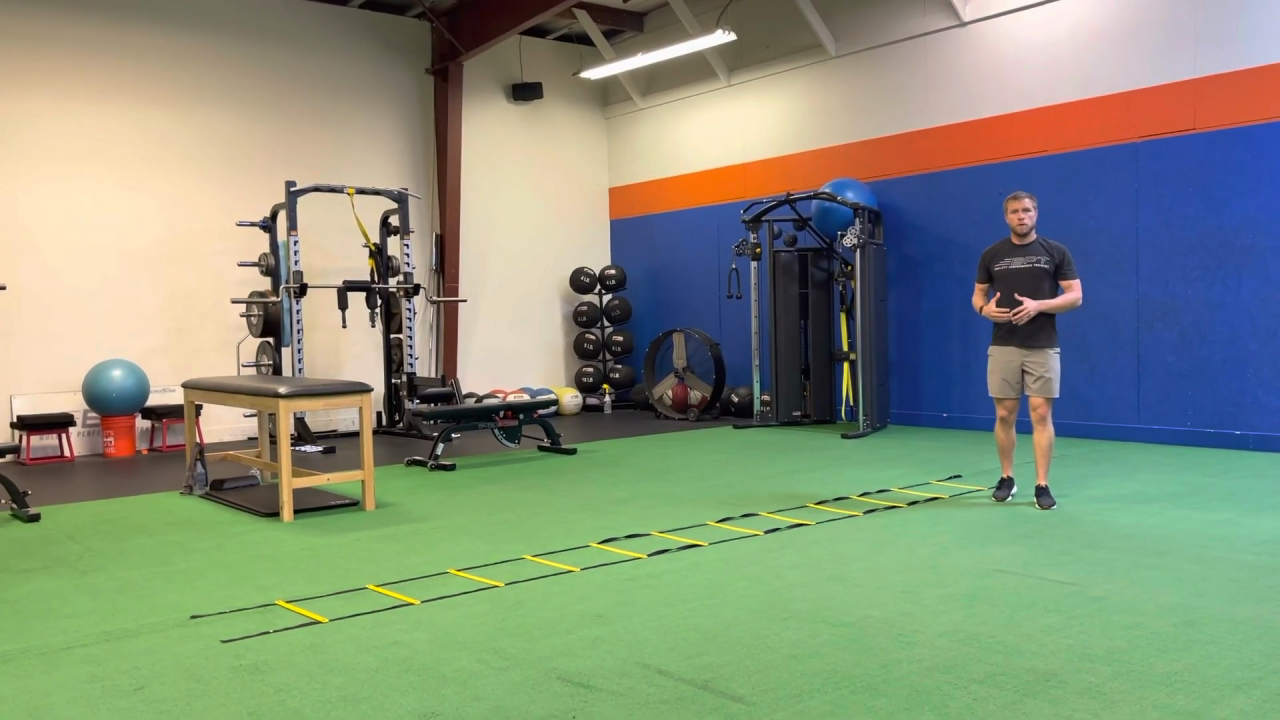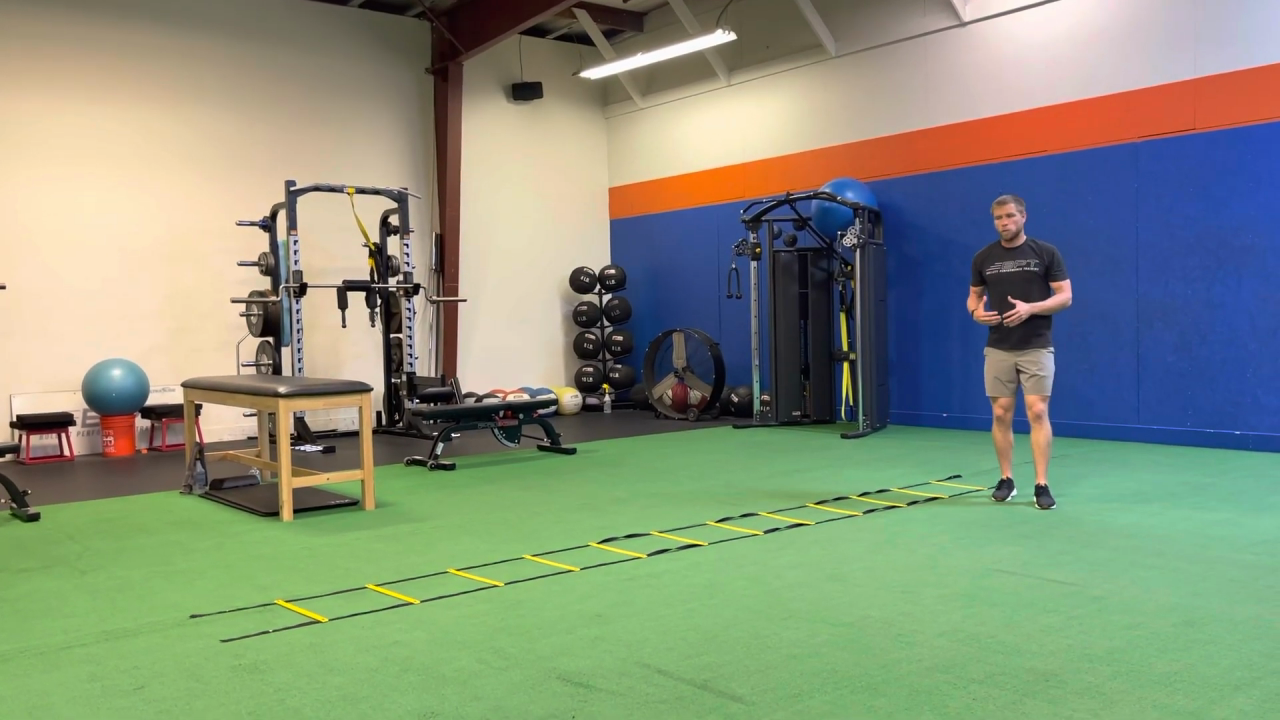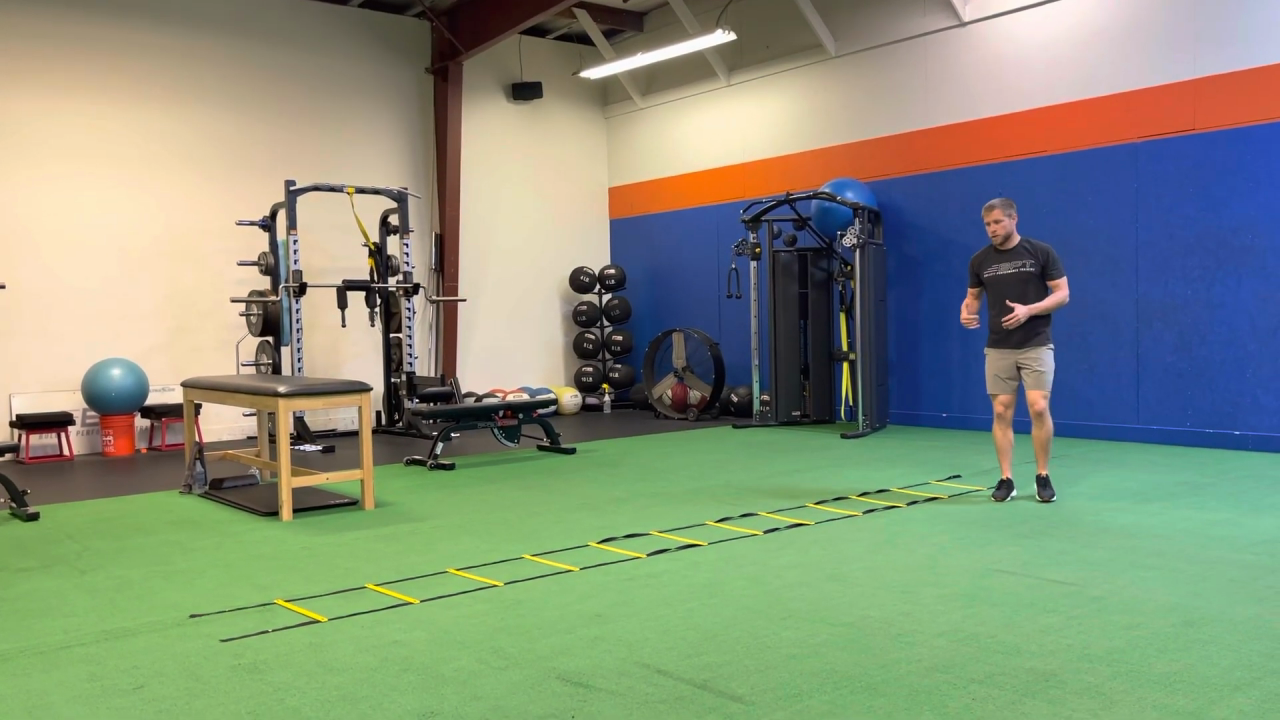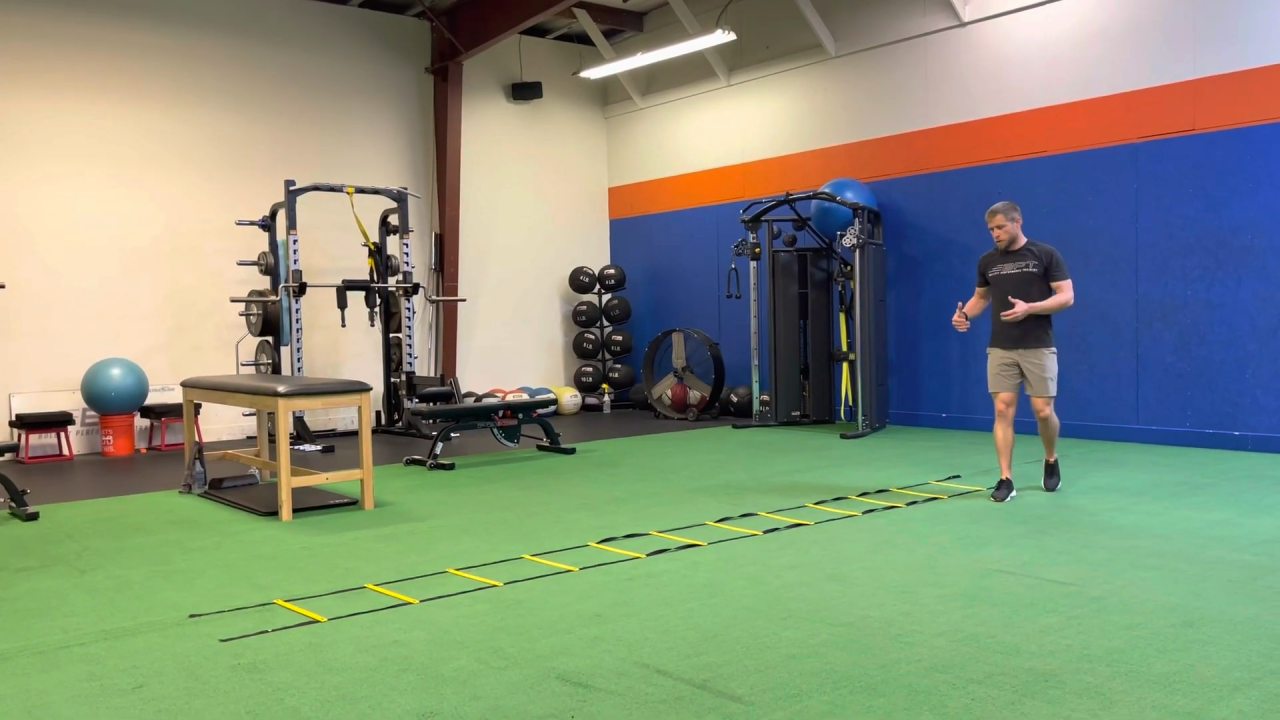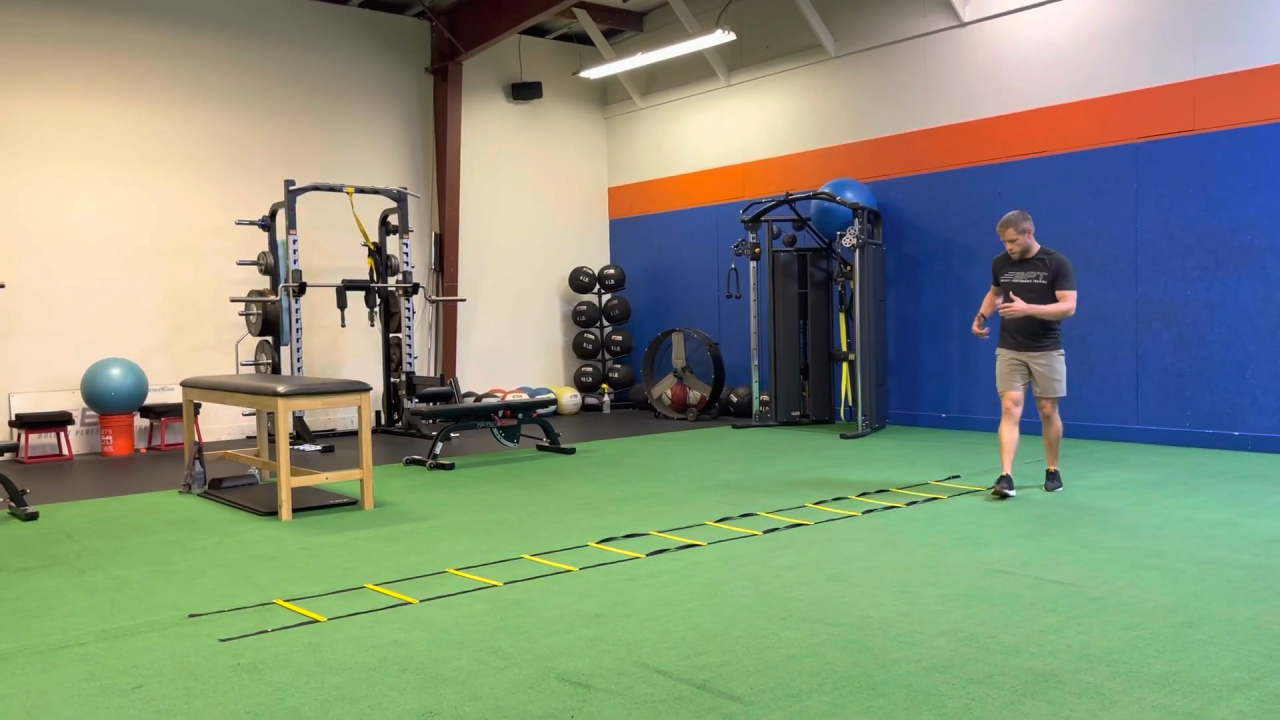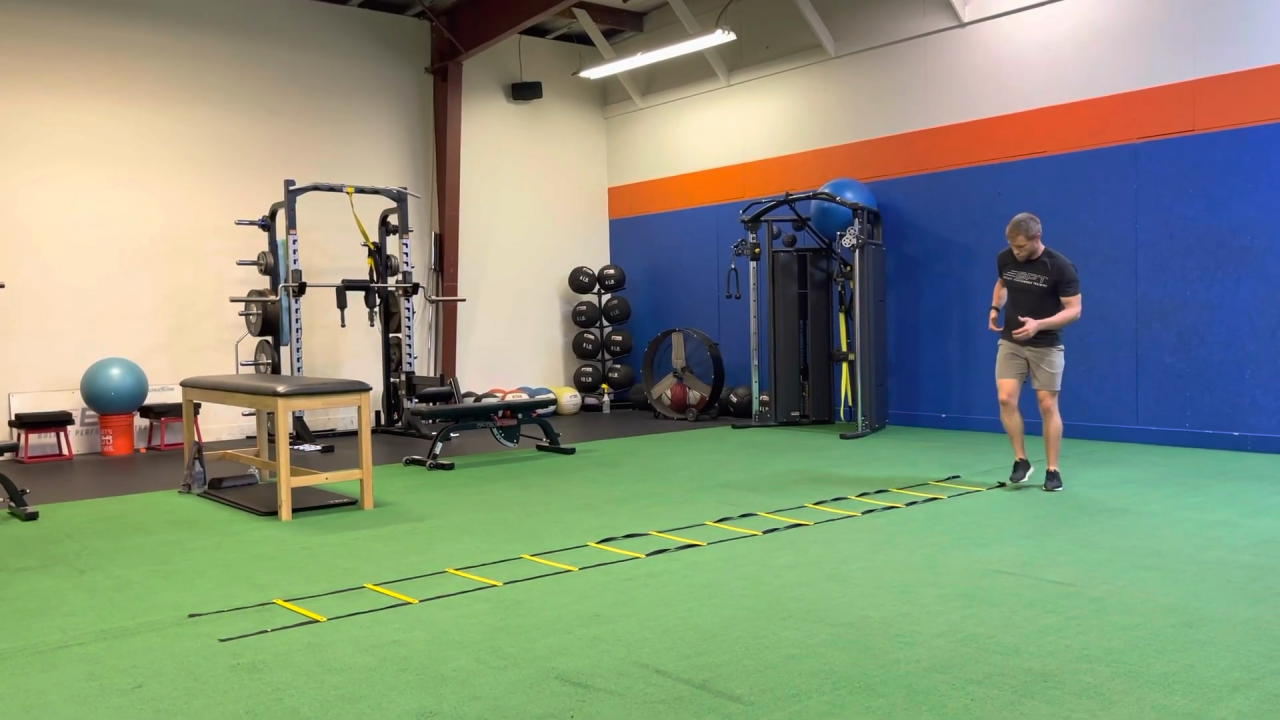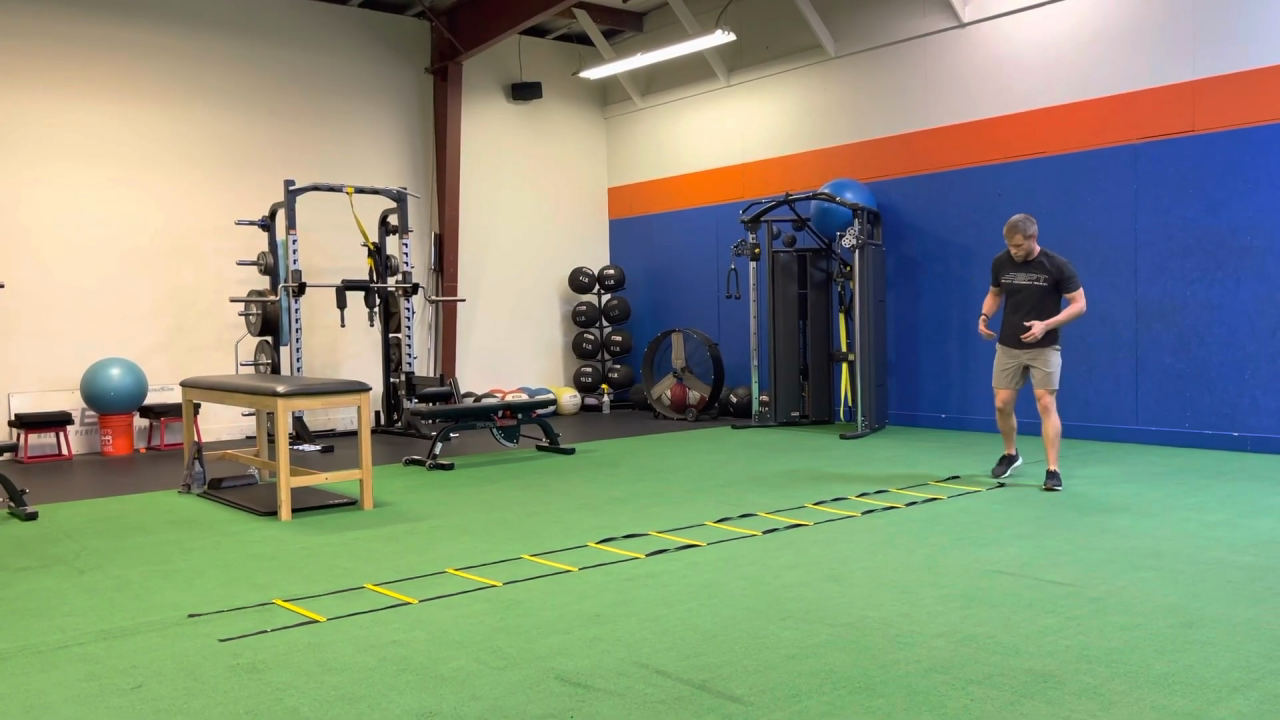
dt=0.2s
person 1, frame 1
left shoulder: (1056, 252)
right shoulder: (991, 254)
left elbow: (1075, 296)
right elbow: (978, 295)
left wrist: (1039, 306)
right wrist: (986, 310)
left hip: (1043, 348)
right hip: (1003, 347)
left knee: (1041, 414)
right knee: (1004, 415)
left ankle: (1042, 485)
right ankle: (1006, 478)
person 1, frame 2
left shoulder: (1046, 253)
right shoulder: (983, 257)
left elbow: (1065, 296)
right elbow: (974, 296)
left wrist: (1030, 308)
right wrist: (976, 312)
left hip: (1037, 348)
right hip: (998, 349)
left knee: (1038, 413)
right knee: (1001, 414)
left ankle: (1041, 484)
right ankle: (1006, 479)
person 1, frame 3
left shoulder: (1042, 252)
right shoulder: (980, 260)
left elbow: (1062, 294)
right elbow: (973, 297)
left wrist: (1028, 310)
right wrist: (966, 313)
left hip: (1036, 345)
right hip: (998, 349)
left knee: (1039, 409)
right knee: (1002, 412)
left ankle: (1042, 476)
right ankle: (1006, 479)
person 1, frame 4
left shoulder: (1047, 255)
right shoulder: (987, 261)
left elbow: (1066, 297)
right elbow: (981, 297)
left wrist: (1029, 307)
right wrist: (964, 314)
left hip: (1039, 347)
right hip: (1000, 348)
left knee: (1044, 411)
right knee: (1003, 411)
left ankle: (1051, 460)
right ankle: (1006, 479)
person 1, frame 5
left shoulder: (1058, 263)
right shoulder: (1000, 263)
left elbow: (1068, 307)
left wrist: (1028, 309)
right wrist: (982, 315)
left hip: (1046, 350)
right hip: (1009, 350)
left knee: (1048, 412)
right knee: (1010, 410)
left ankle: (1052, 470)
right ankle: (1006, 476)
person 1, frame 6
left shoulder: (1061, 266)
right shoulder: (1005, 258)
left elbow: (1074, 310)
left wrist: (1039, 324)
right wrist: (995, 309)
left hip: (1046, 345)
right hip: (1011, 342)
left knee: (1048, 406)
right knee: (1006, 398)
left ankle: (1052, 470)
right ankle: (1021, 460)
person 1, frame 7
left shoulder: (1058, 266)
right shoulder: (1000, 263)
left elbow: (1079, 304)
left wrist: (1046, 324)
right wrist: (985, 316)
left hip: (1043, 347)
right hip: (1008, 346)
left knee: (1046, 405)
right knee: (1002, 405)
left ankle: (1052, 470)
right ankle: (1010, 453)
